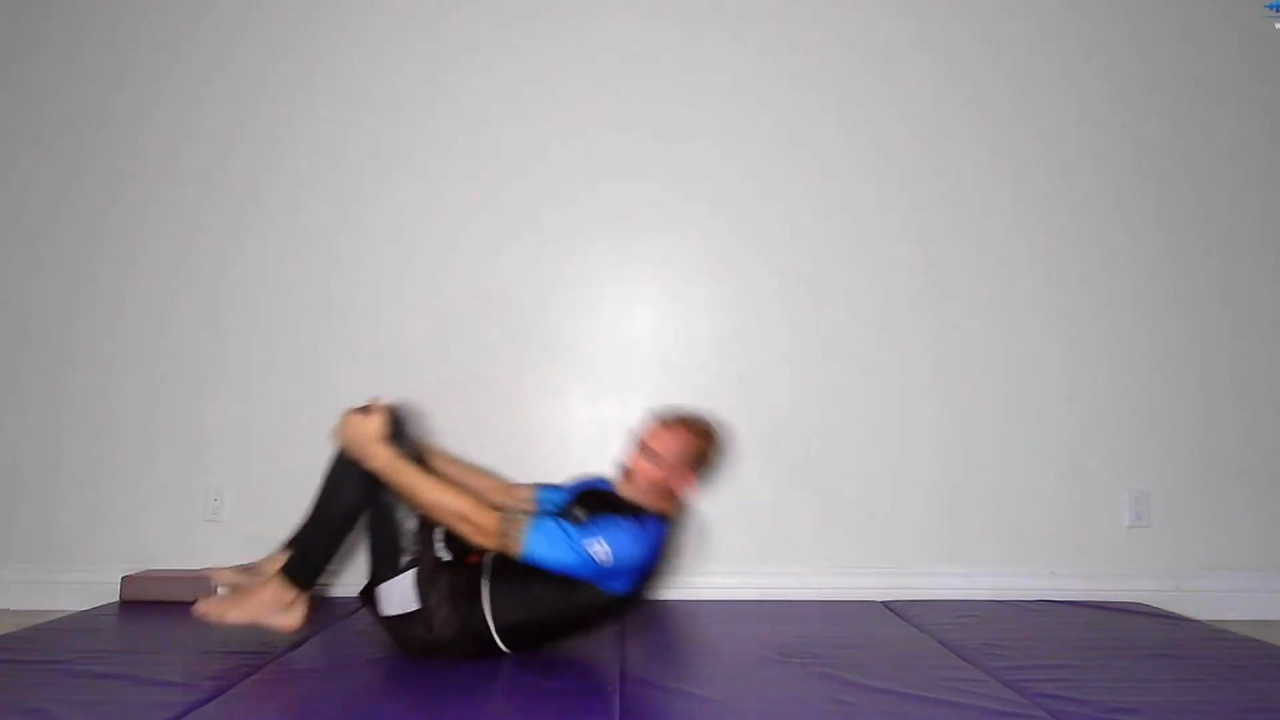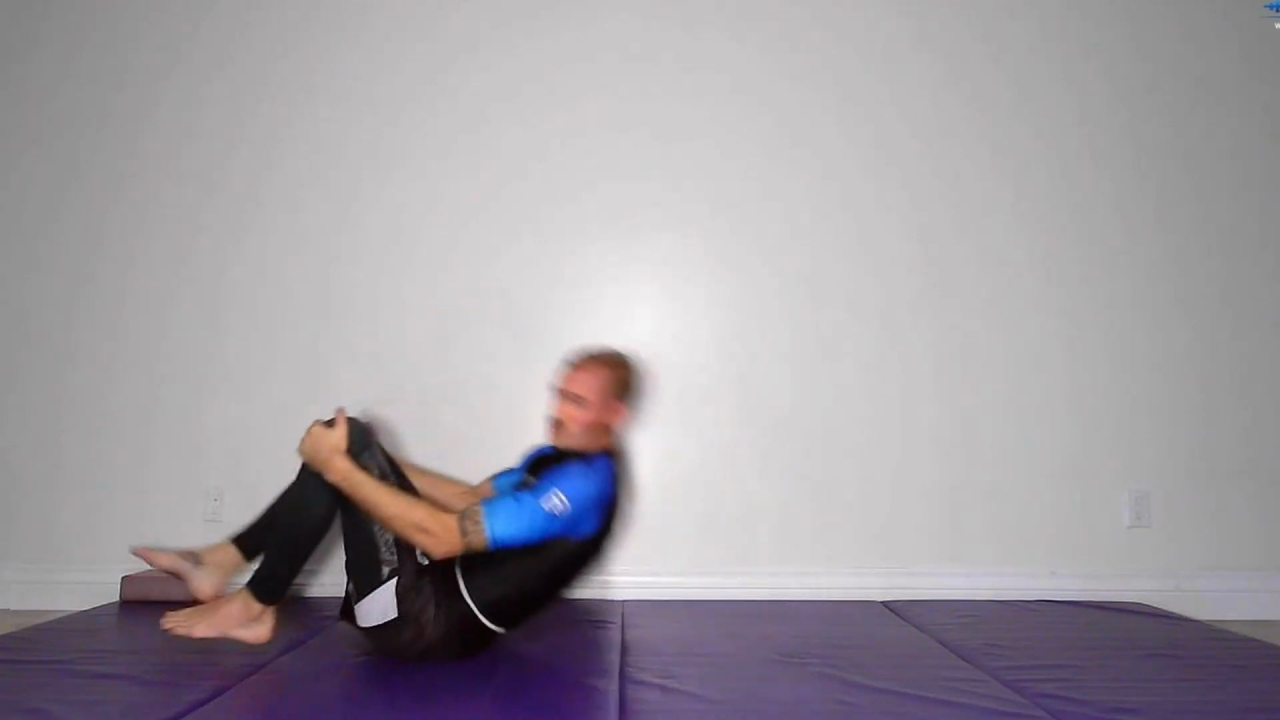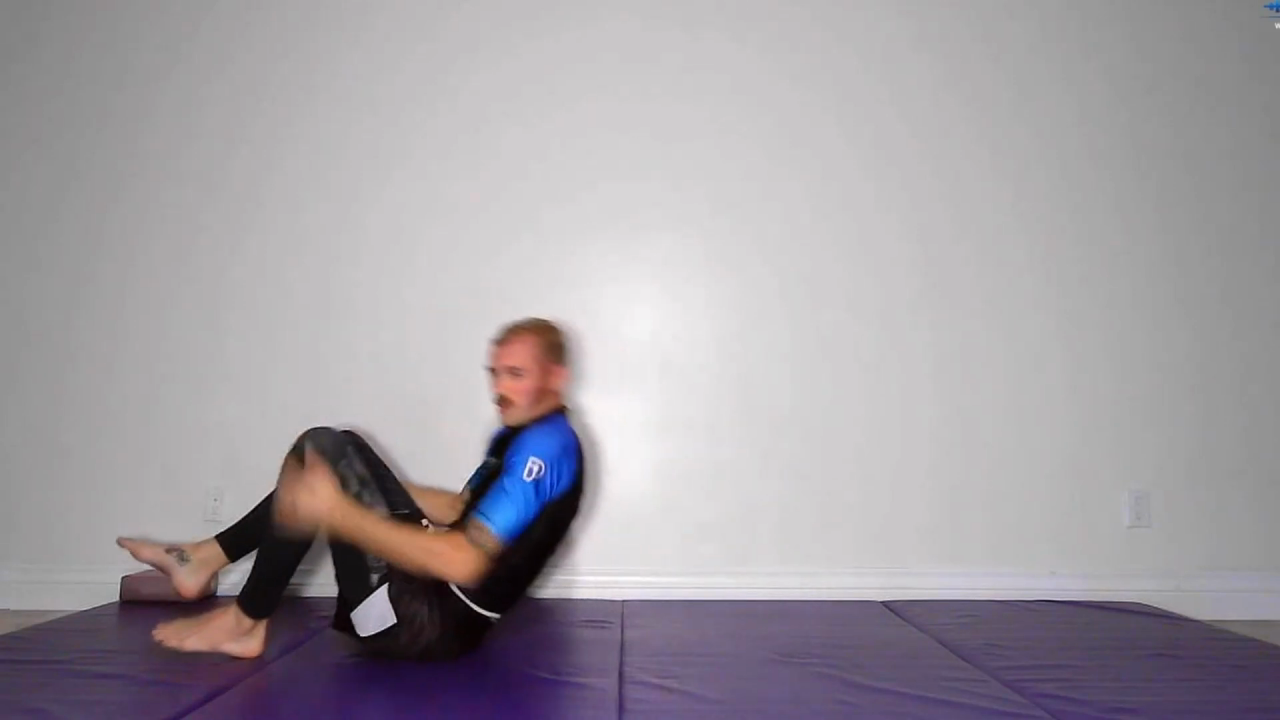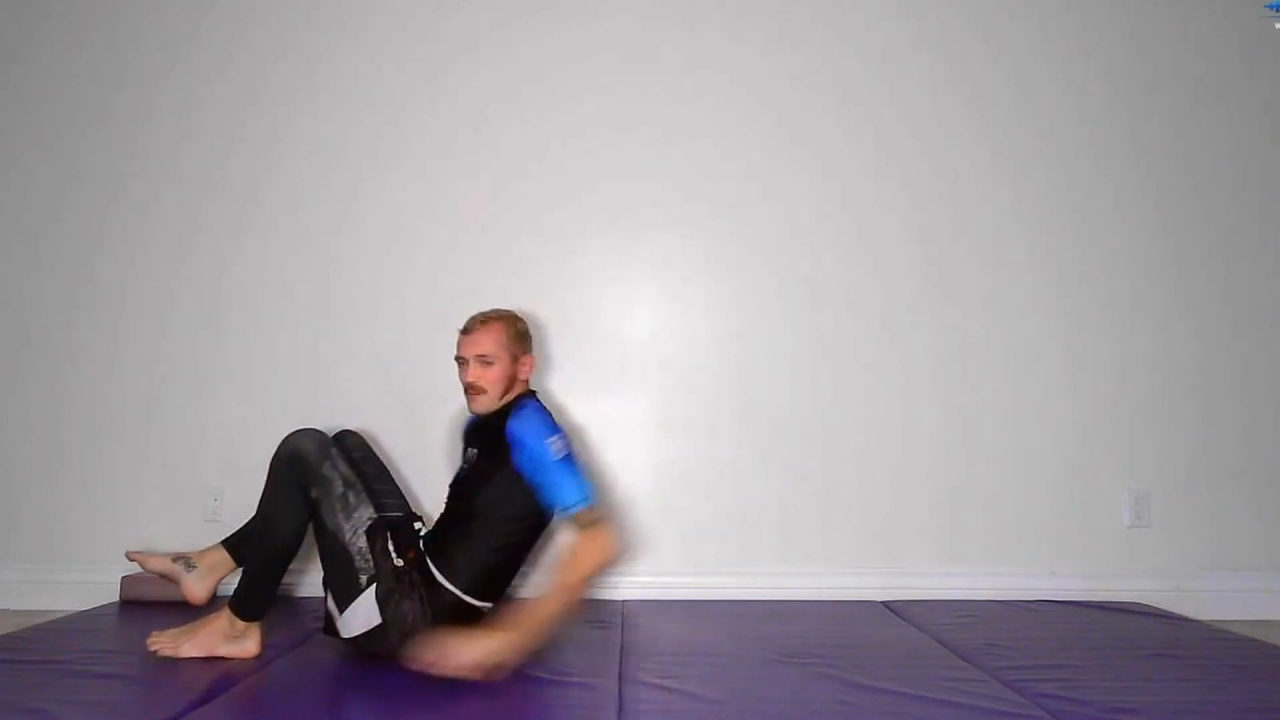
dt=0.2s
person 1, frame 1
left shoulder: (628, 541)
right shoulder: (605, 495)
left elbow: (485, 529)
right elbow: (509, 495)
left wrist: (376, 454)
right wrist: (410, 451)
left hip: (449, 619)
right hip: (473, 585)
left knee: (368, 440)
right knee: (383, 435)
left ankle: (283, 588)
right ankle: (284, 570)
person 1, frame 2
left shoulder: (583, 485)
right shoulder: (557, 457)
left elbow: (440, 537)
right elbow: (475, 500)
left wrist: (340, 468)
right wrist: (380, 466)
left hip: (432, 622)
right hip: (448, 591)
left knee: (340, 456)
right knee: (348, 445)
left ankle: (254, 609)
right ankle: (227, 560)
person 1, frame 3
left shoulder: (545, 445)
right shoulder: (524, 435)
left elbow: (463, 560)
left wrist: (337, 514)
right wrist: (358, 491)
left hip: (432, 623)
right hip: (434, 596)
left knee: (320, 448)
right knee: (339, 447)
left ankle: (245, 625)
right ankle: (208, 555)
person 1, frame 4
left shoulder: (527, 429)
right shoulder: (483, 422)
left elbow: (599, 540)
left wrist: (507, 634)
left hip: (419, 614)
left knee: (302, 450)
right knee: (344, 445)
left ankle: (238, 626)
right ankle: (216, 563)
